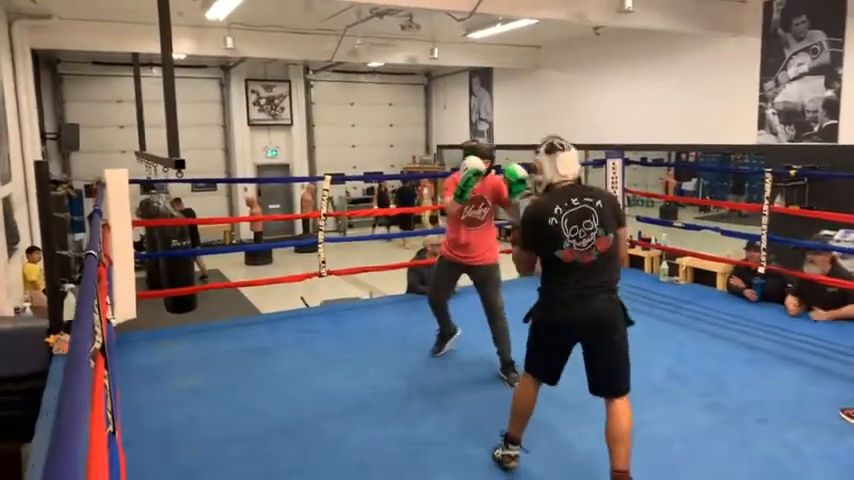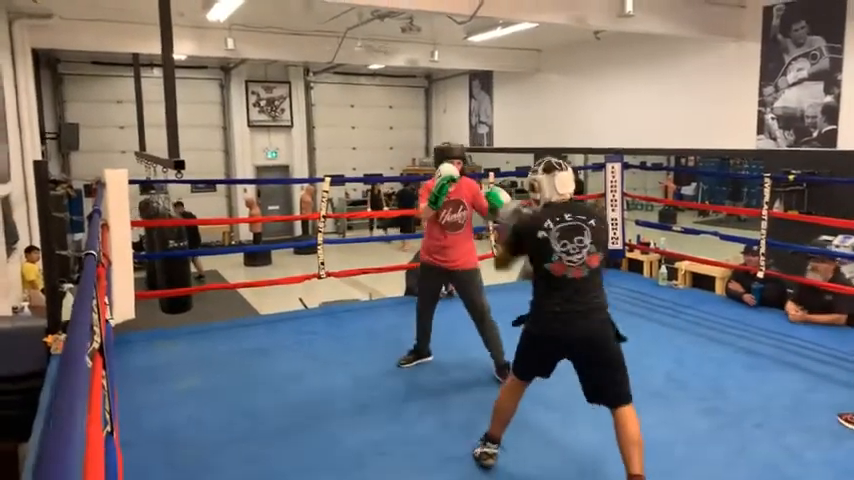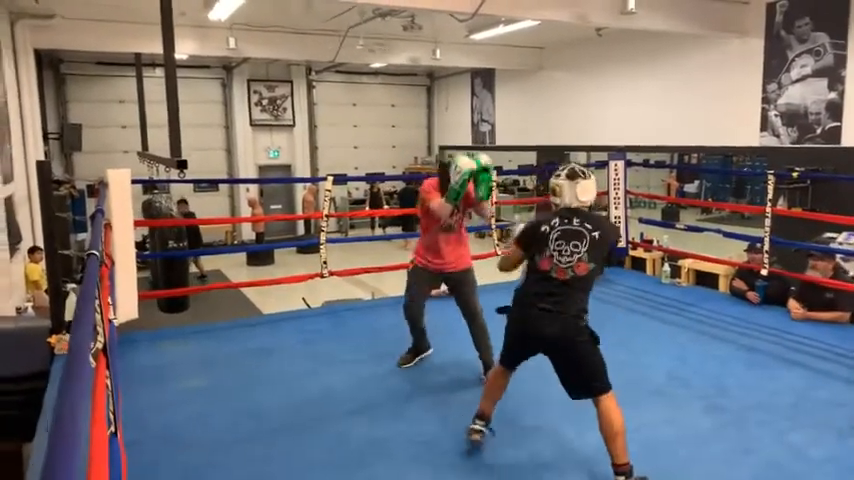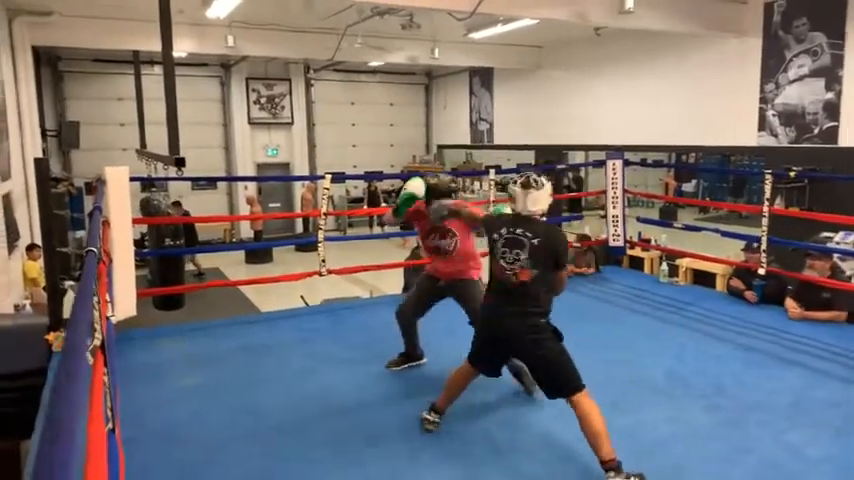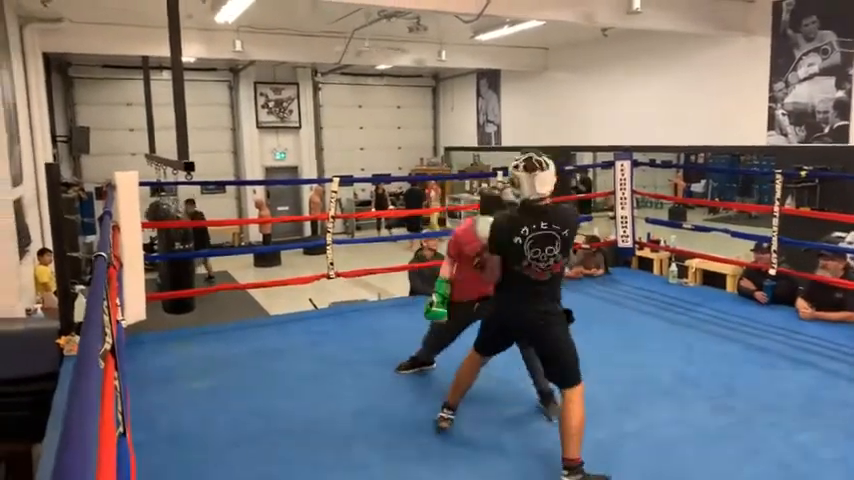
dt=0.3s
person 1, frame 1
left shoulder: (536, 211)
right shoulder: (606, 200)
left elbow: (524, 268)
right elbow: (620, 256)
left wrist: (518, 242)
left hip: (557, 311)
right hip: (604, 310)
left knee: (532, 378)
right knee: (617, 397)
left ankle: (511, 446)
person 1, frame 2
left shoulder: (528, 224)
right shoulder: (596, 216)
left elbow: (500, 263)
left wrist: (510, 228)
left hip: (547, 324)
right hip: (593, 325)
left knee: (517, 380)
right knee: (622, 405)
left ankle: (490, 445)
person 1, frame 3
left shoulder: (541, 224)
right shoulder: (608, 231)
left elbow: (505, 264)
left wrist: (527, 239)
left hip: (524, 317)
right hip: (568, 326)
left knee: (504, 365)
right knee: (604, 397)
left ankle: (480, 423)
person 1, frame 4
left shoulder: (498, 224)
right shoulder: (554, 237)
left elbow: (475, 216)
right elbow: (558, 286)
left wrist: (449, 208)
left hip: (493, 321)
right hip: (531, 328)
left knee: (472, 366)
right knee: (579, 396)
left ankle: (434, 413)
person 1, frame 5
left shoulder: (505, 222)
right shoulder: (570, 218)
left wrist: (488, 236)
left hip: (506, 310)
right hip: (546, 315)
left knee: (478, 354)
right knee: (573, 388)
left ankle: (447, 411)
person 2, frame 1
left shoulder: (496, 183)
right shoulder: (453, 181)
left elbow: (513, 213)
right elbow: (450, 209)
left wrist: (518, 190)
right wrist: (464, 185)
left hip: (484, 257)
right hip: (452, 253)
left knee: (495, 310)
right knee: (436, 297)
left ankle: (507, 364)
right ankle: (447, 331)
person 2, frame 2
left shoulder: (470, 187)
right shoulder: (429, 187)
left elbow: (488, 213)
right elbow: (424, 215)
left wrist: (497, 207)
right wrist: (440, 191)
left hip: (464, 262)
right hip: (432, 260)
left knee: (481, 312)
right knee: (424, 308)
left ankle: (501, 364)
right ankle: (421, 351)
person 2, frame 3
left shoulder: (466, 187)
right shoulder: (430, 186)
left elbow: (485, 213)
right elbow: (442, 213)
left wrist: (484, 182)
right wrist: (456, 186)
left hip: (459, 263)
right hip: (426, 262)
left knee: (473, 313)
right knee: (411, 308)
left ankle: (489, 365)
right ankle: (420, 346)
person 2, frame 4
right shoulder: (419, 207)
right elbow: (389, 219)
right wrist: (402, 203)
left hip: (465, 274)
right hip: (435, 274)
right knee: (404, 313)
left ankle: (517, 369)
right ankle: (413, 354)
person 2, frame 5
right shoulder: (463, 231)
right elbow: (449, 263)
right wrist: (439, 292)
left hip: (496, 294)
right hip: (463, 296)
right knee: (437, 338)
left ankle: (545, 392)
right ankle: (424, 359)
